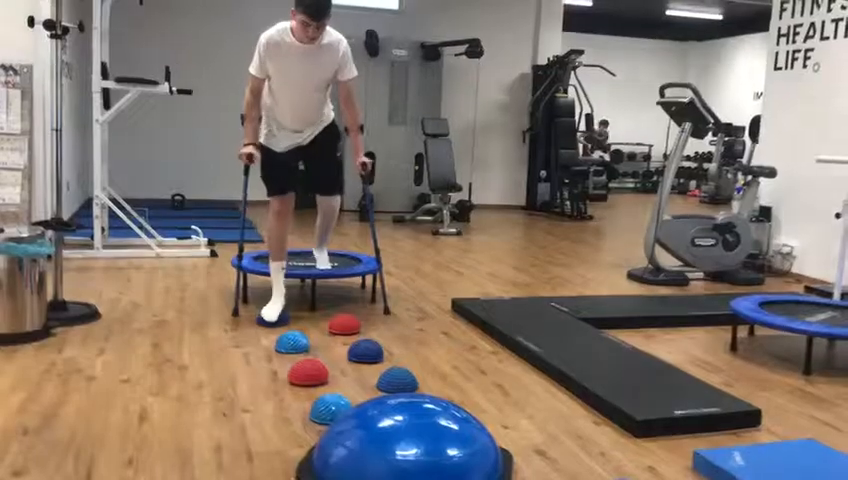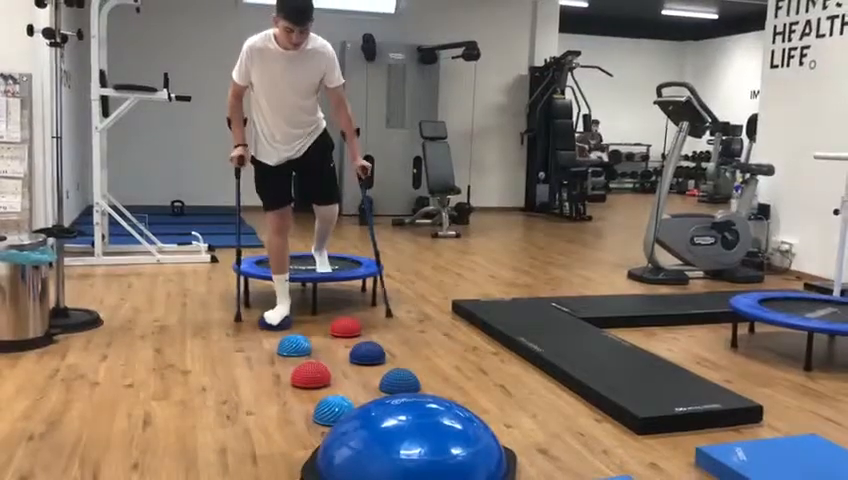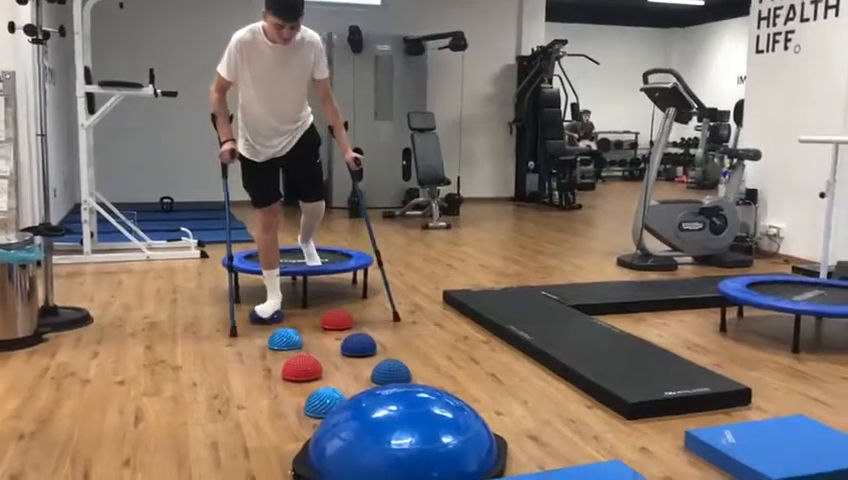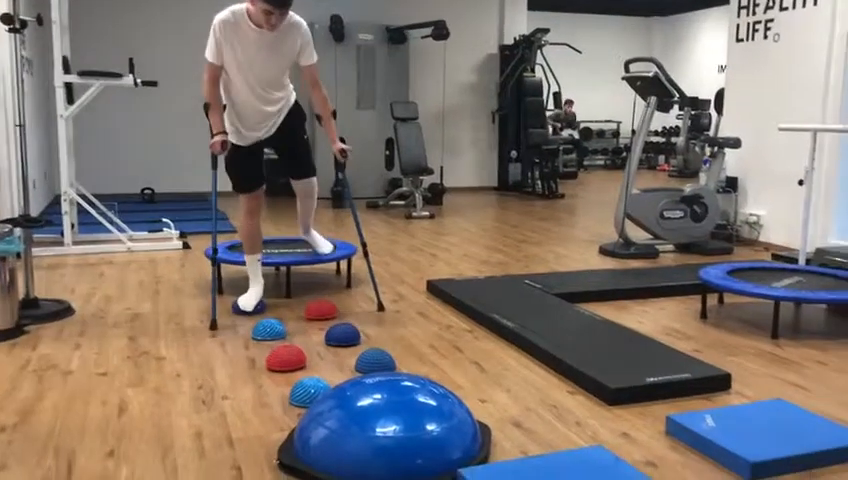
dt=0.4s
person 1, frame 1
left shoulder: (338, 46)
right shoulder: (270, 41)
left elbow: (347, 100)
right elbow: (254, 93)
left wrist: (358, 151)
right wrist: (250, 141)
left hip: (320, 131)
right hip: (277, 135)
left knee: (330, 201)
right knee: (280, 207)
left ankle: (320, 249)
right ankle: (278, 293)
person 1, frame 2
left shoulder: (323, 52)
right shoulder: (254, 48)
left elbow: (340, 105)
right elbow: (235, 96)
left wrist: (356, 154)
right wrist: (239, 143)
left hip: (313, 140)
right hip: (268, 148)
left knee: (329, 209)
right knee: (278, 221)
left ankle: (319, 250)
right ankle: (283, 302)
person 1, frame 3
left shoulder: (312, 43)
right shoulder: (242, 42)
left elbow: (326, 98)
right elbow: (218, 91)
left wrist: (346, 148)
right wrist: (227, 138)
left hip: (300, 134)
right hip: (255, 144)
left knee: (315, 205)
right knee: (267, 217)
left ankle: (305, 241)
right ankle: (274, 295)
person 1, frame 4
left shoulder: (298, 28)
left elbow: (314, 85)
right elbow: (211, 80)
left wrist: (333, 138)
right wrist: (218, 130)
left hip: (284, 113)
right hip: (240, 125)
left knee: (307, 183)
right knee: (251, 202)
left ankle: (307, 230)
right ankle: (255, 283)
